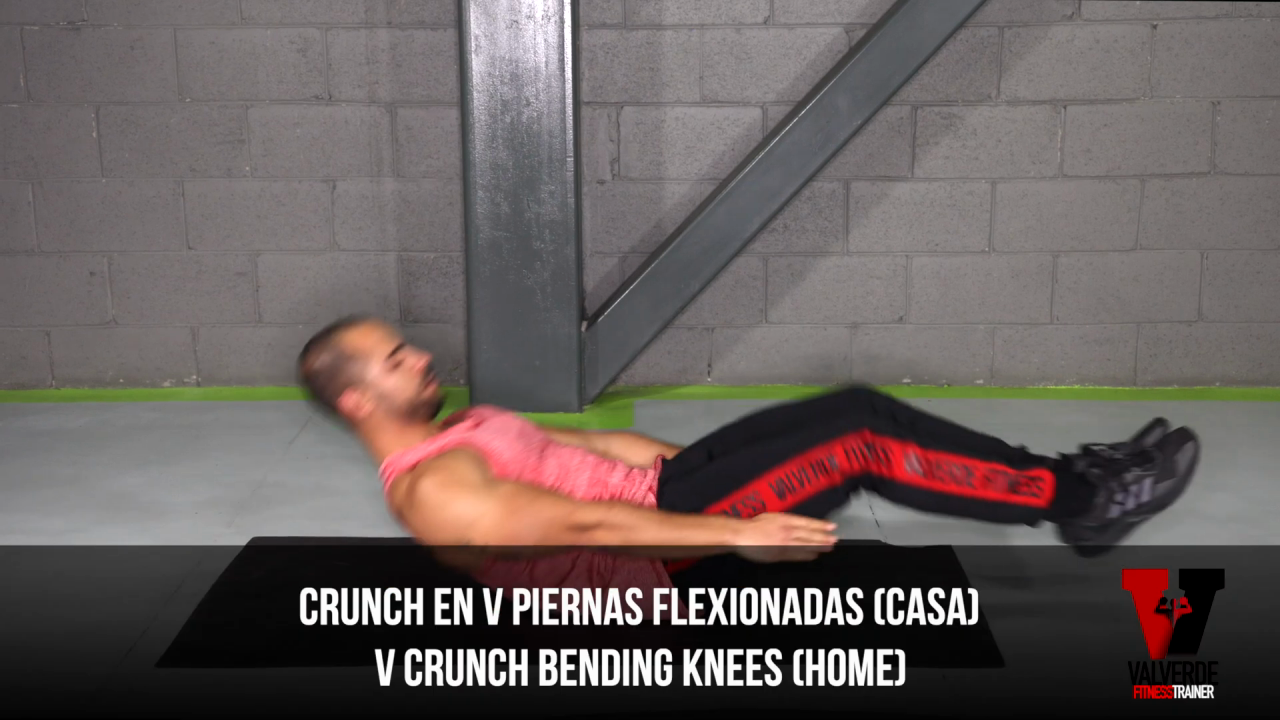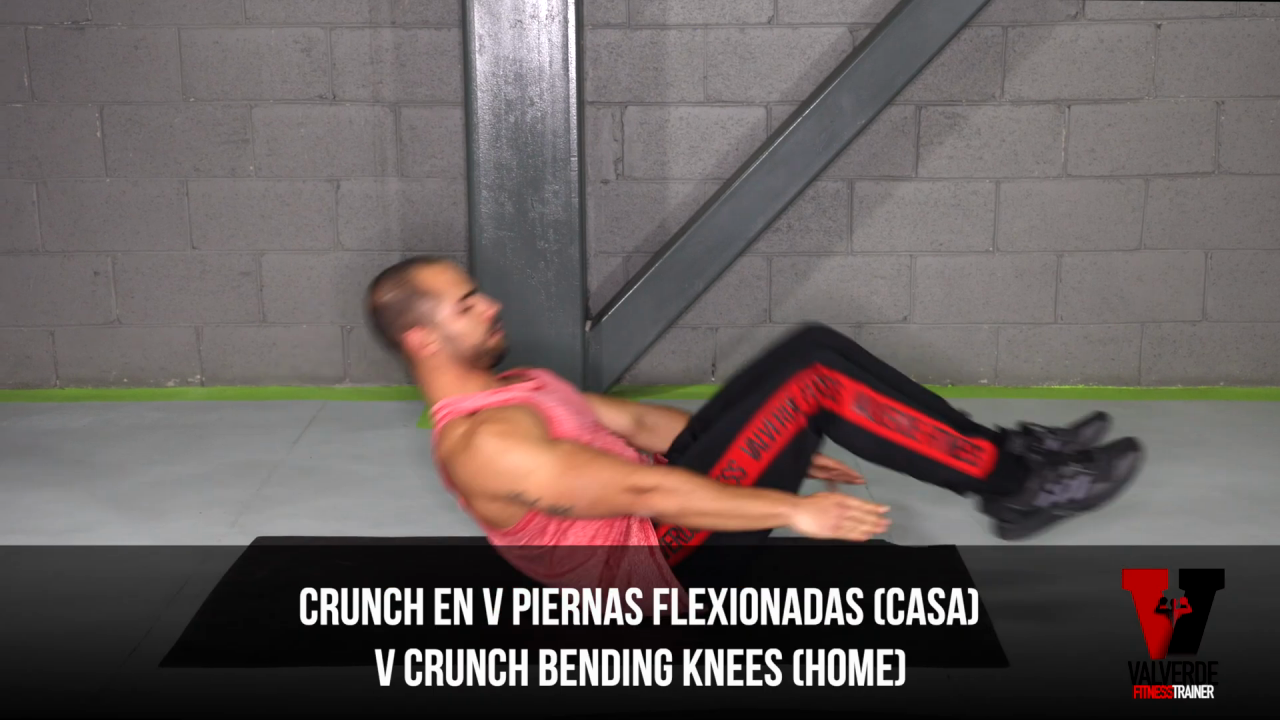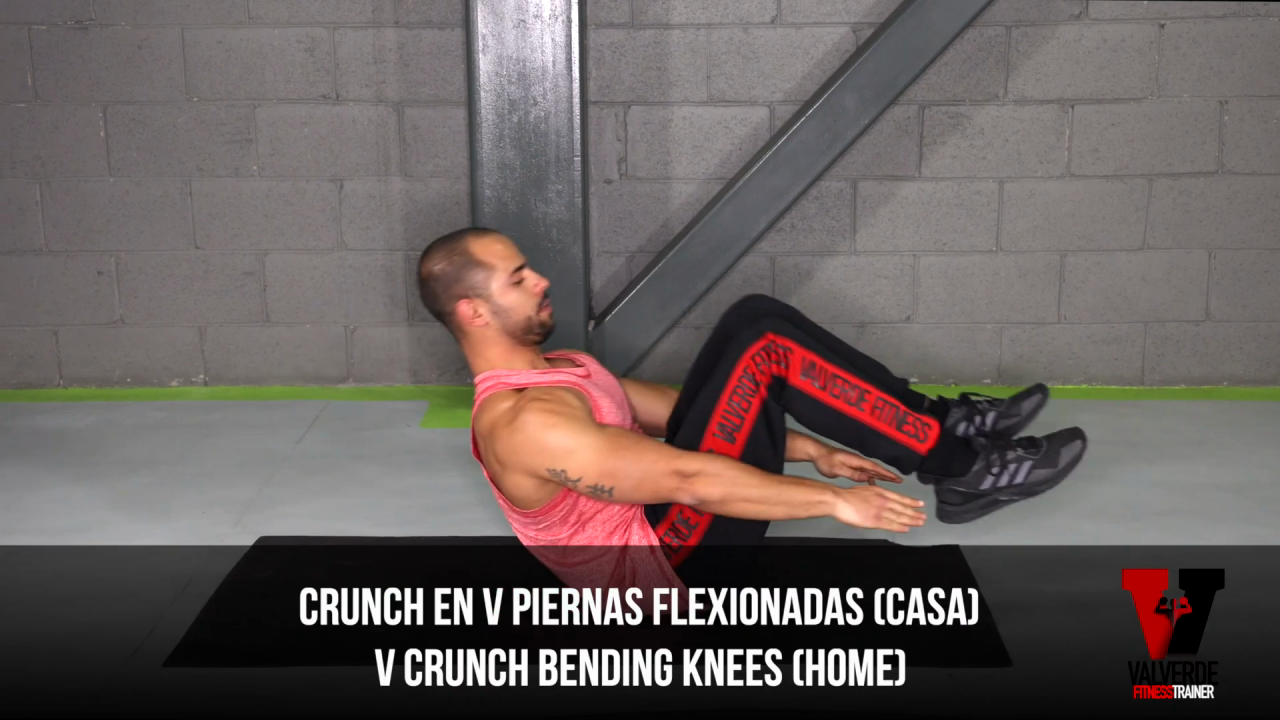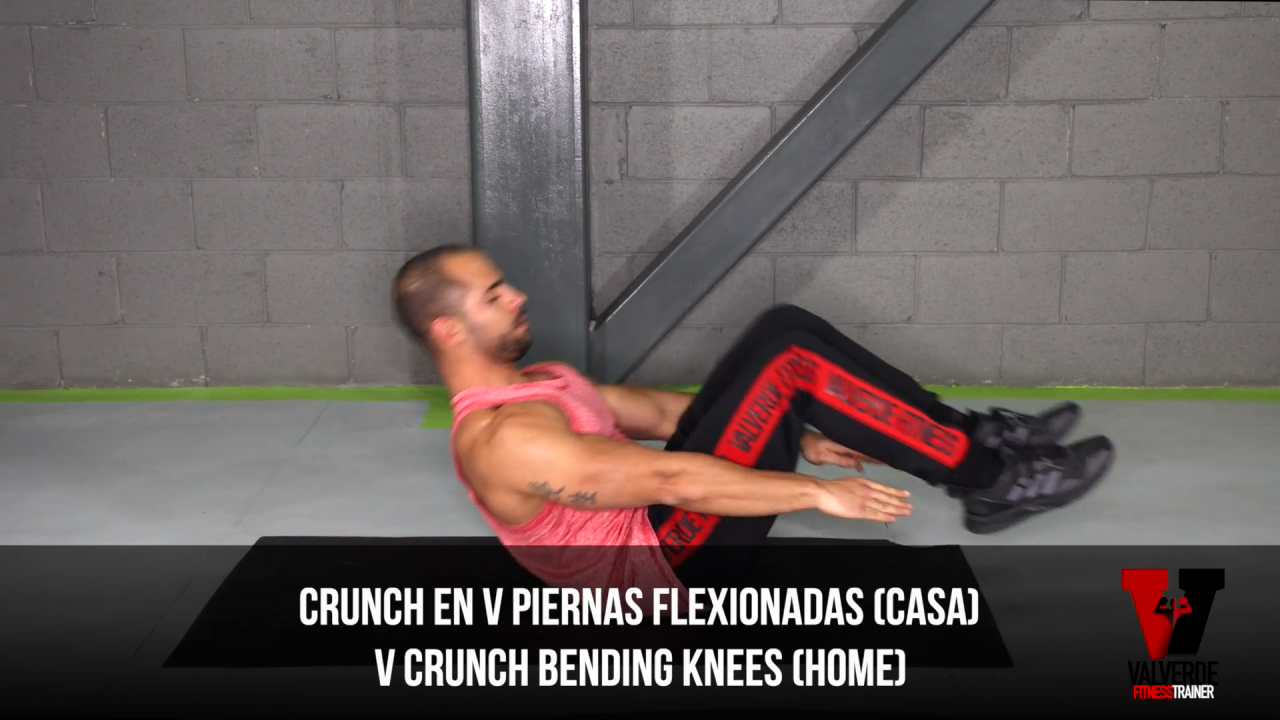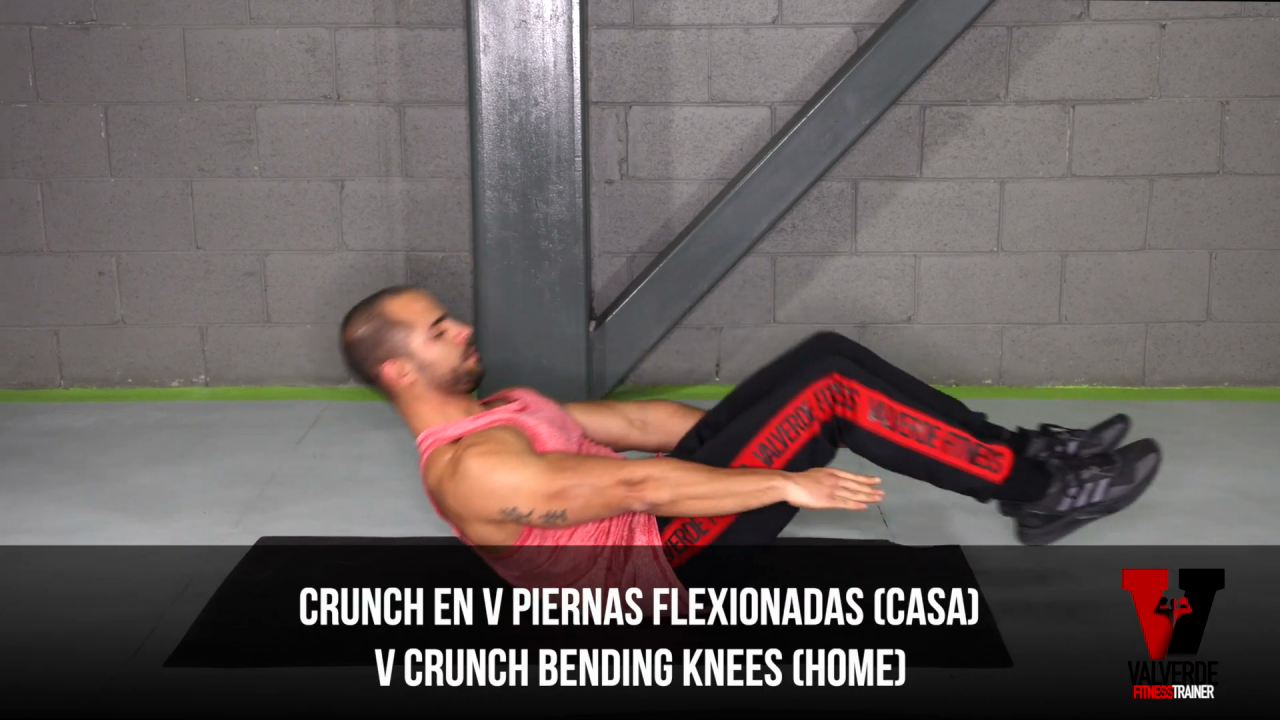
dt=0.2s
person 1, frame 1
left shoulder: (458, 433)
right shoulder: (432, 494)
left elbow: (590, 446)
right elbow: (584, 526)
left wrist: (701, 465)
right wrist: (735, 535)
left hip: (662, 490)
right hip: (662, 562)
left knee: (854, 409)
right knee: (860, 440)
left ankle: (1072, 481)
right ankle: (1077, 502)
person 1, frame 2
left shoulder: (504, 390)
right shoulder: (481, 446)
left elbow: (639, 423)
right elbow: (638, 492)
left wrist: (783, 443)
right wrist: (790, 511)
left hip: (664, 514)
right hip: (665, 563)
left knee: (814, 351)
right knee: (813, 374)
left ankle: (1000, 457)
right ankle: (1011, 484)
person 1, frame 3
left shoulder: (542, 368)
right shoulder: (523, 424)
left elbow: (671, 411)
right elbow: (682, 477)
left wrist: (810, 448)
right wrist: (832, 502)
left hip: (669, 527)
right hip: (668, 568)
left knee: (758, 322)
right knee: (765, 347)
left ankle: (944, 433)
right ankle: (960, 468)
person 1, frame 4
left shoulder: (524, 383)
right shoulder: (504, 442)
left elbow: (657, 412)
right elbow: (665, 479)
left wrist: (801, 438)
right wrist: (819, 492)
left hip: (664, 524)
right hip: (669, 565)
left knee: (784, 332)
right knee: (792, 359)
left ankle: (972, 444)
right ankle: (985, 477)
person 1, frame 5
left shoulder: (490, 412)
right shoulder: (471, 471)
left elbow: (630, 422)
right elbow: (631, 488)
left wrist: (787, 441)
right wrist: (786, 485)
left hip: (662, 518)
right hip: (668, 560)
left knee: (823, 359)
right knee: (831, 387)
left ankle: (1020, 457)
right ankle: (1033, 491)
